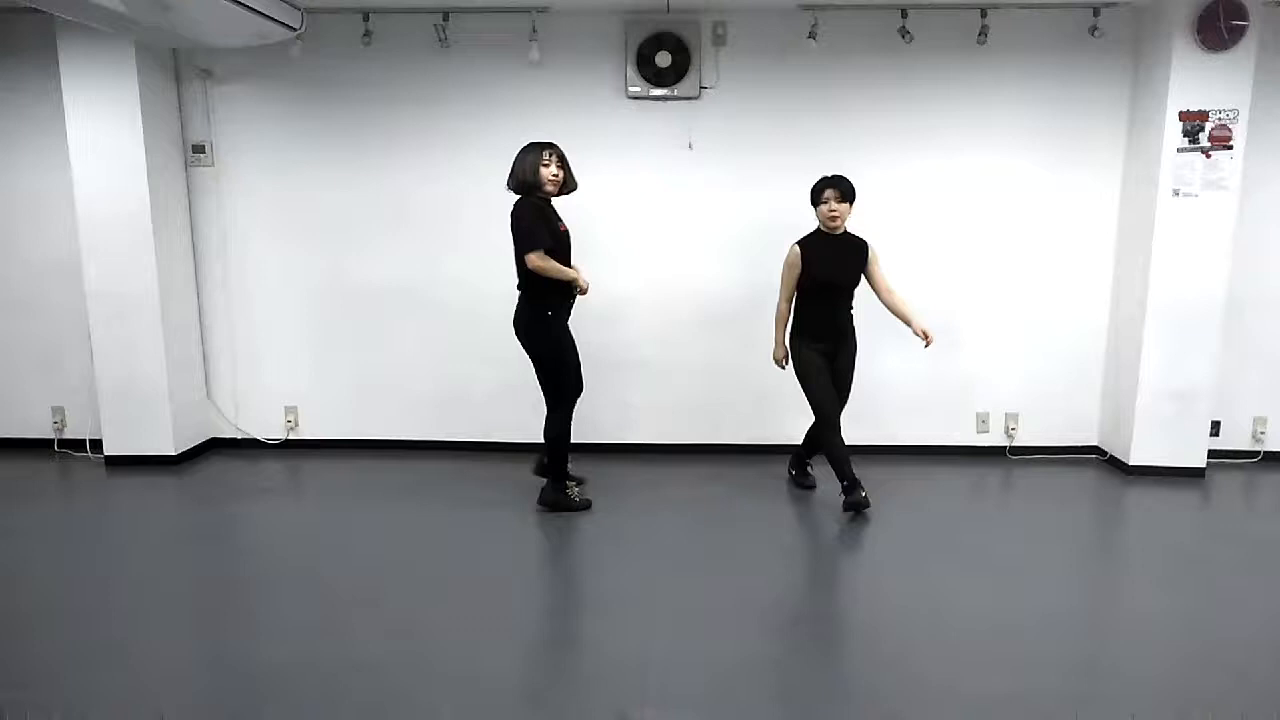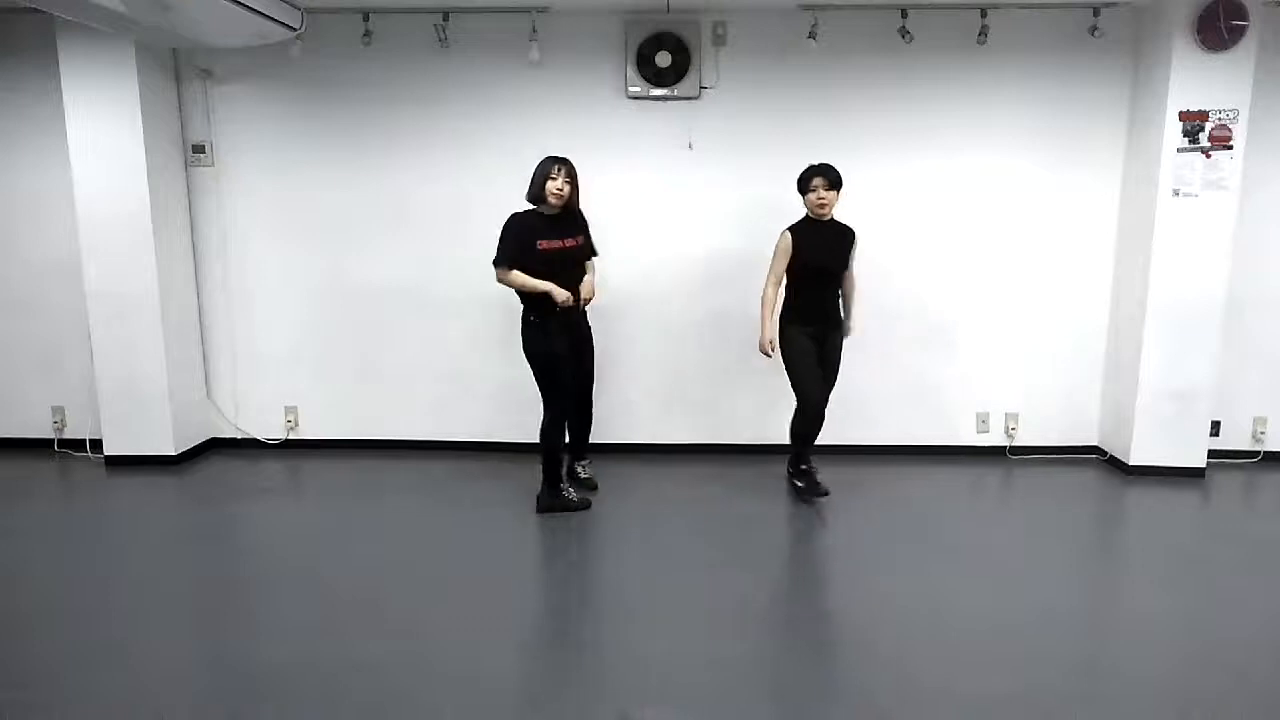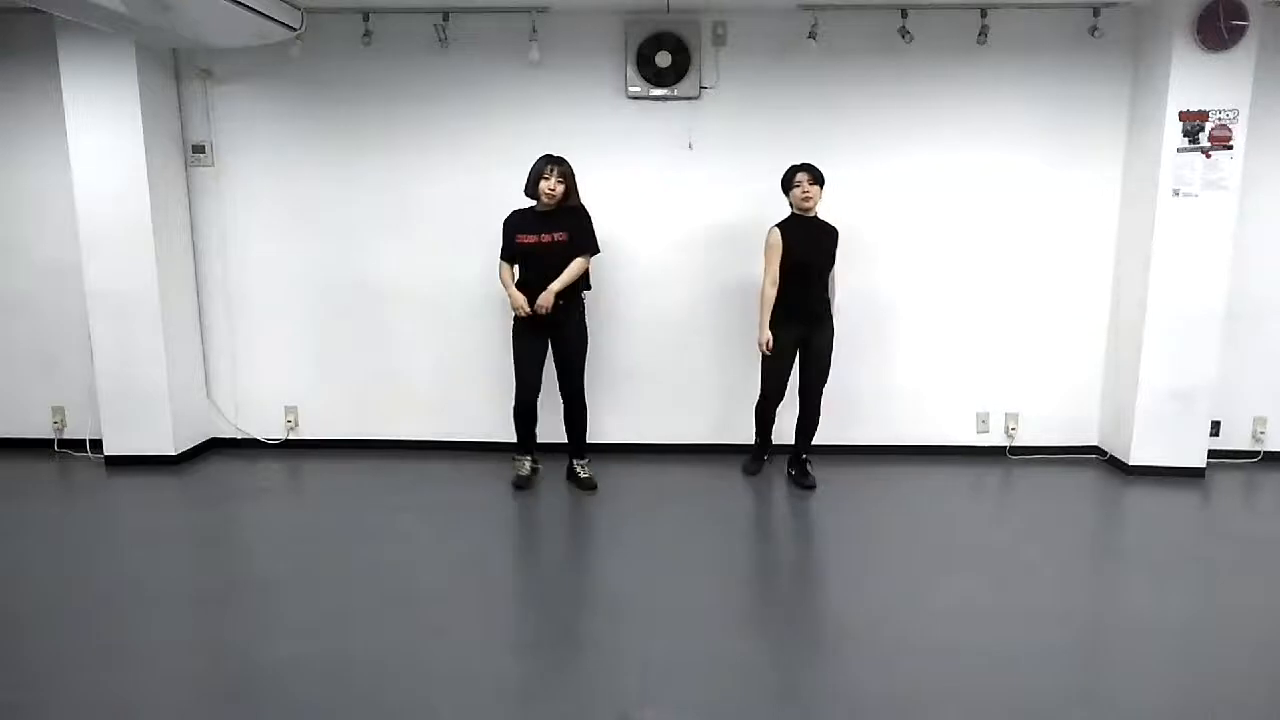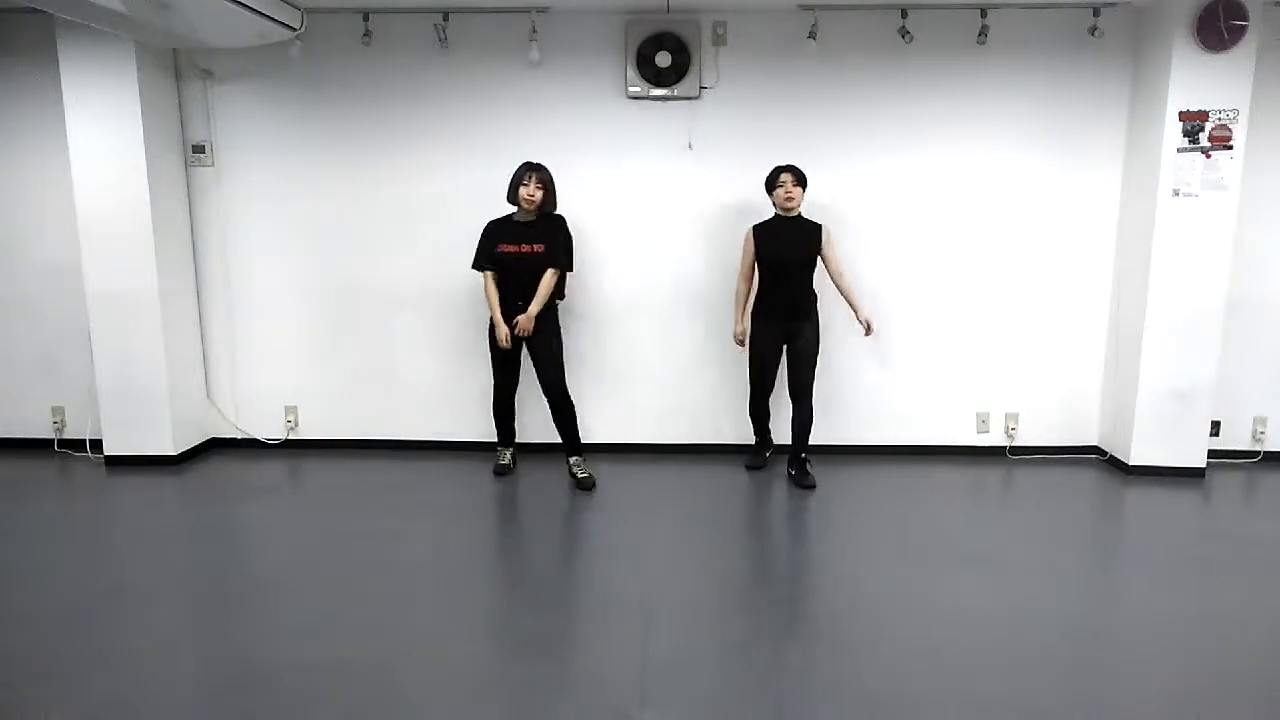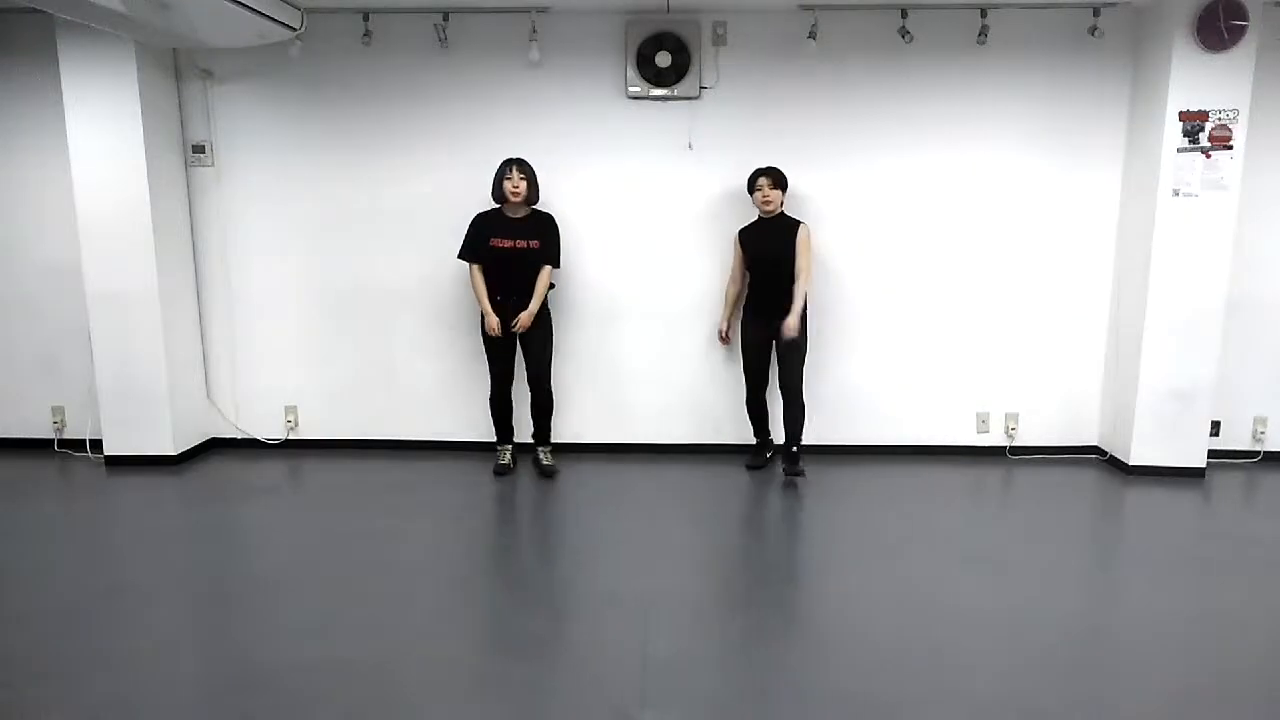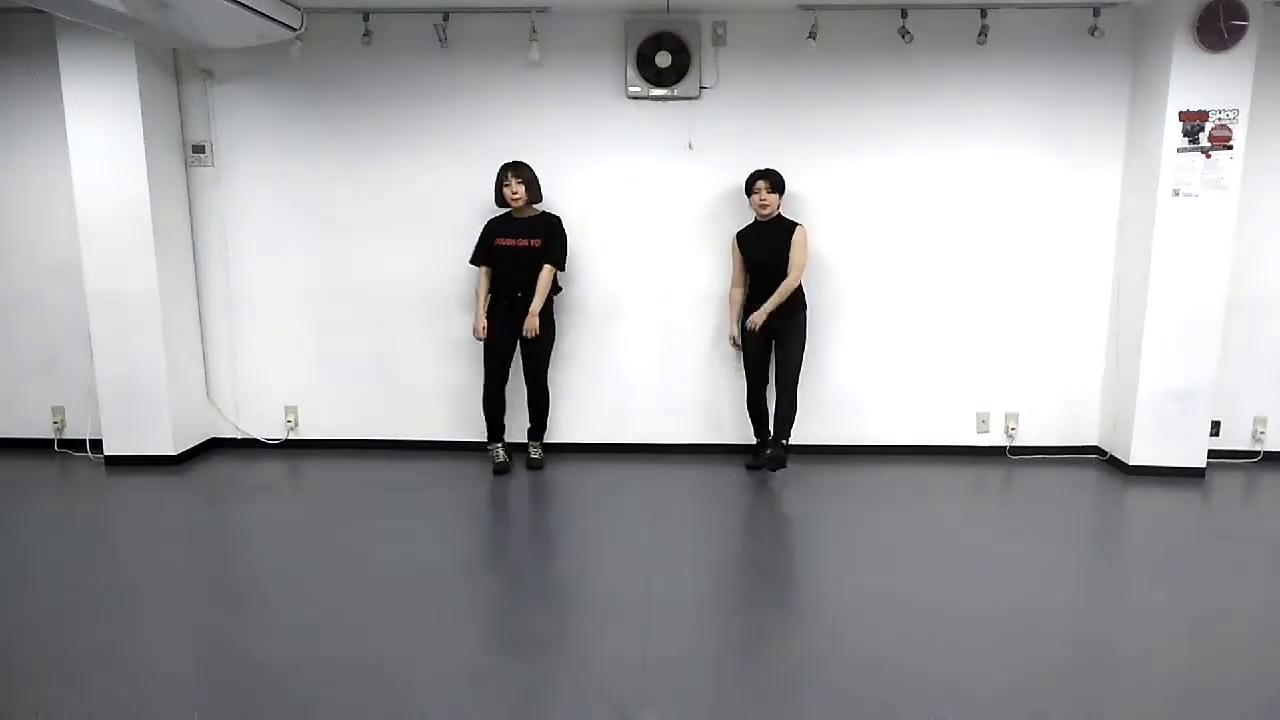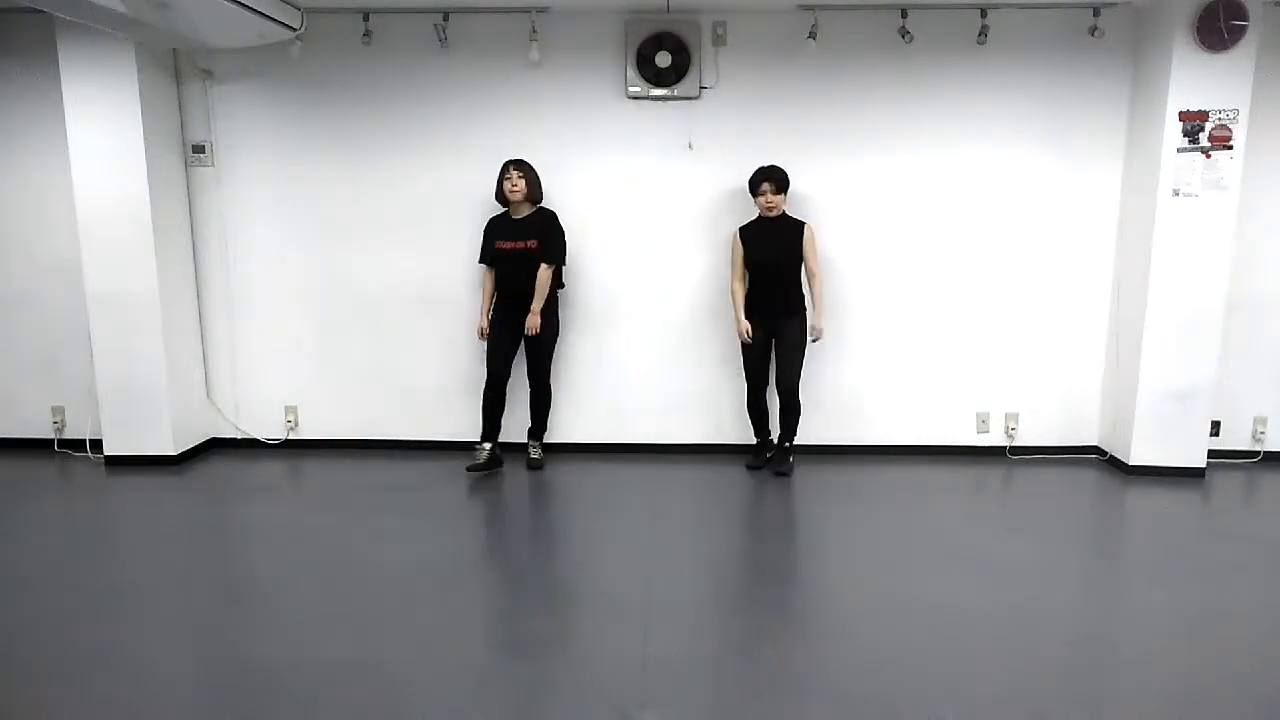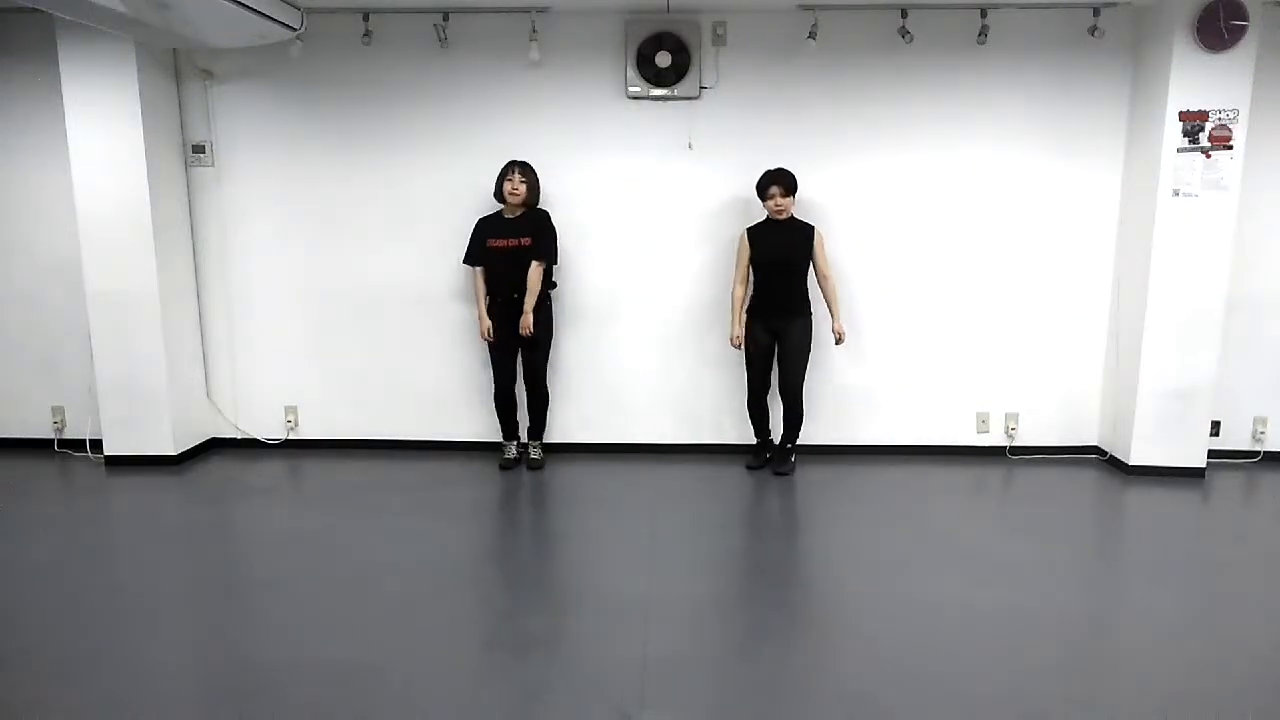
dt=0.3s
person 1, frame 1
left shoulder: (544, 207)
right shoulder: (528, 208)
right elbow: (534, 260)
left wrist: (573, 270)
right wrist: (574, 277)
left hip: (550, 314)
right hip: (540, 316)
left knee: (571, 388)
right knee: (561, 397)
left ankle: (550, 461)
right ankle: (557, 487)
person 1, frame 2
left shoulder: (576, 219)
right shoulder: (521, 223)
left elbow: (587, 260)
right elbow: (504, 273)
left wrist: (588, 280)
right wrist: (550, 288)
left hip: (575, 320)
right hip: (540, 323)
left knee: (582, 397)
right knee: (557, 404)
left ankle: (578, 463)
right ankle: (552, 490)
person 1, frame 3
left shoulder: (576, 215)
right shoulder: (516, 220)
left elbow: (583, 259)
right elbow: (506, 264)
left wrist: (552, 290)
right wrist: (513, 294)
left hip: (568, 312)
right hip: (528, 315)
left knee: (572, 389)
right knee: (526, 388)
left ankle: (578, 461)
right ankle: (527, 458)
person 1, frame 4
left shoulder: (555, 226)
right shoulder: (495, 229)
left elbow: (553, 273)
right elbow: (489, 277)
left wrist: (531, 314)
right wrist: (498, 321)
left hip: (542, 317)
right hip: (505, 320)
left knee: (555, 387)
right knee: (504, 389)
left ankle: (575, 459)
right ankle: (506, 449)
person 1, frame 5
left shoulder: (544, 223)
right shoulder: (484, 223)
left elbow: (546, 270)
right elbow: (475, 269)
left wrist: (531, 311)
right wrist: (488, 311)
left hip: (533, 312)
right hip: (497, 311)
left knee: (540, 381)
right knee: (500, 383)
left ankle: (543, 449)
right ankle: (505, 447)
person 1, frame 6
left shoulder: (550, 224)
right shoulder: (494, 227)
left elbow: (549, 270)
right elbow: (484, 272)
left wrist: (534, 313)
right wrist: (480, 314)
left hip: (537, 312)
right hip: (501, 312)
left knee: (536, 380)
right knee: (494, 380)
left ankle: (535, 443)
right ankle: (496, 445)
person 1, frame 7
left shoulder: (546, 220)
right shoulder: (495, 226)
left elbow: (547, 268)
right elbow: (490, 271)
left wrist: (535, 312)
right wrist: (484, 314)
left hip: (540, 310)
right hip: (505, 309)
left knee: (539, 379)
right knee: (495, 377)
left ankle: (535, 442)
right ankle: (487, 446)
person 1, frame 8
left shoulder: (539, 220)
right shoulder: (485, 225)
left elbow: (537, 267)
right elbow: (479, 273)
left wrist: (528, 312)
right wrist: (482, 315)
left hip: (535, 311)
right hip: (499, 311)
left knee: (535, 380)
right knee: (503, 382)
left ankle: (535, 442)
right ankle: (510, 443)
person 2, frame 1
left shoulder: (861, 249)
right shoulder: (802, 250)
left elbow: (885, 292)
right elbow: (785, 299)
left wrist: (914, 324)
right wrist: (779, 341)
left hip: (843, 342)
right hip: (807, 343)
left knee: (831, 414)
right knee: (828, 413)
left ankle: (799, 461)
right ankle: (851, 487)
person 2, frame 2
left shoulder: (846, 235)
right shoulder: (792, 236)
right elbow: (772, 284)
left wrist: (847, 317)
right wrist: (767, 329)
left hip: (830, 327)
right hip: (797, 328)
left knee: (820, 401)
right knee: (809, 399)
left ankle: (797, 462)
right ankle: (803, 471)
person 2, frame 3
left shoulder: (830, 233)
right shoulder: (779, 232)
right elbow: (769, 283)
left wrist: (830, 322)
right wrist: (764, 328)
left hip: (819, 325)
right hip: (783, 326)
left knee: (812, 397)
right knee: (772, 394)
left ankle: (799, 462)
right ankle: (762, 447)
person 2, frame 4
left shoulder: (817, 232)
right shoulder: (758, 233)
left elbow: (837, 274)
right elbow: (745, 279)
left wrist: (858, 310)
right wrist: (739, 320)
left hip: (804, 322)
right hip: (765, 321)
left knee: (802, 393)
right knee: (760, 389)
left ankle: (798, 461)
right ankle: (762, 443)
person 2, frame 5
left shoulder: (798, 230)
right shoulder: (744, 235)
left elbow: (802, 276)
right elbow: (736, 280)
left wrist: (795, 314)
right wrist: (725, 319)
left hip: (788, 318)
right hip: (755, 318)
left knee: (791, 386)
right knee: (755, 386)
left ankle: (793, 454)
right ankle: (763, 443)
person 2, frame 6
left shoulder: (795, 231)
right shoulder: (742, 237)
left elbow: (793, 279)
right elbow: (738, 284)
left wrist: (764, 312)
right wrist: (734, 324)
left hip: (790, 318)
right hip: (754, 317)
left knee: (786, 383)
right knee: (755, 385)
left ankle: (780, 444)
right ankle: (762, 443)
person 2, frame 7
left shoulder: (801, 230)
right shoulder: (743, 234)
left elbow: (813, 274)
right elbow: (738, 280)
left wrist: (818, 315)
right wrist: (741, 317)
left hip: (791, 318)
right hip: (756, 320)
left knee: (788, 386)
right knee: (756, 386)
left ankle: (785, 448)
right ankle: (763, 444)
person 2, frame 8
left shoulder: (810, 233)
right shoulder: (751, 235)
left elbow: (825, 277)
right elbow: (740, 282)
left wrist: (836, 318)
right wrist: (736, 323)
left hip: (797, 320)
right hip: (759, 321)
left knee: (791, 389)
right knee: (757, 389)
left ankle: (787, 448)
right ankle: (763, 444)
